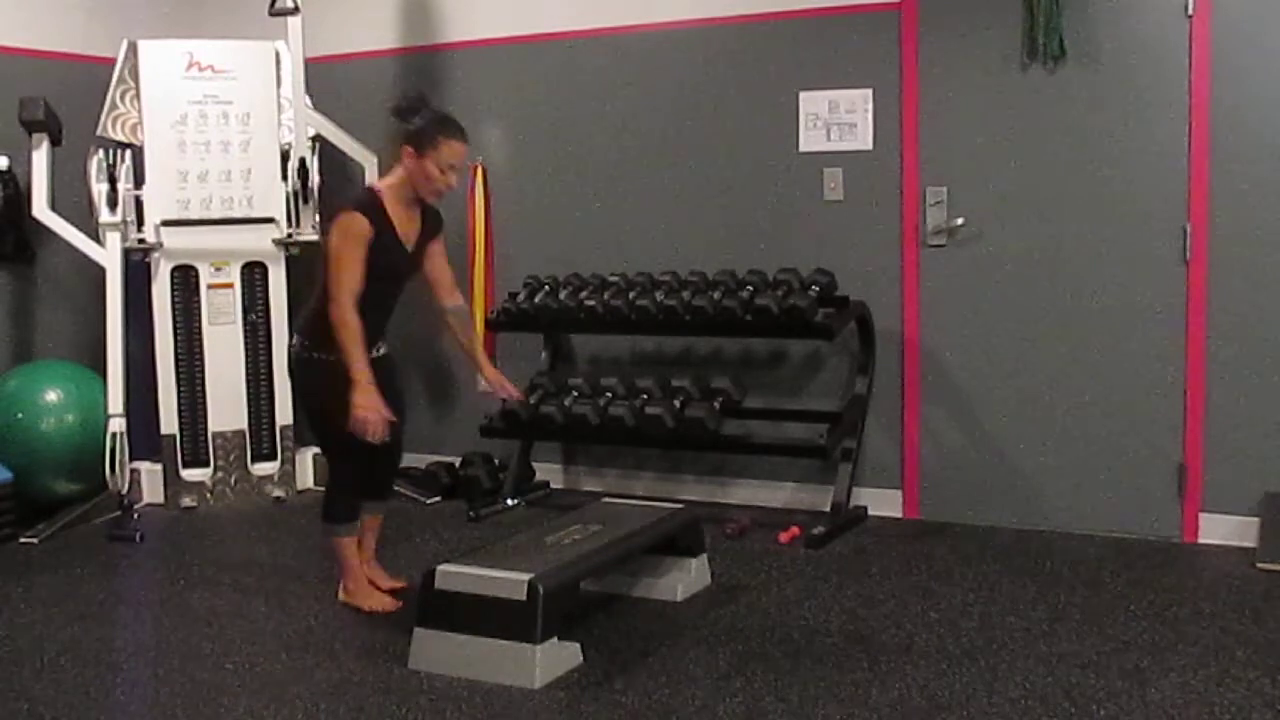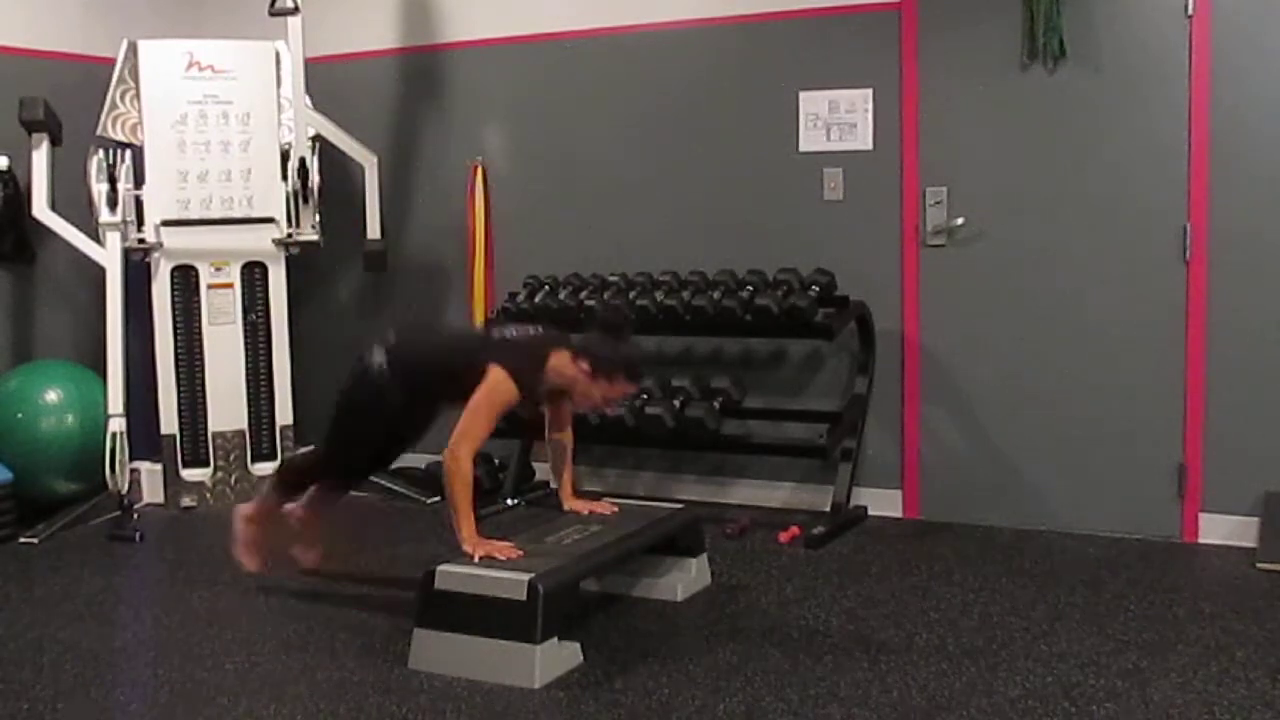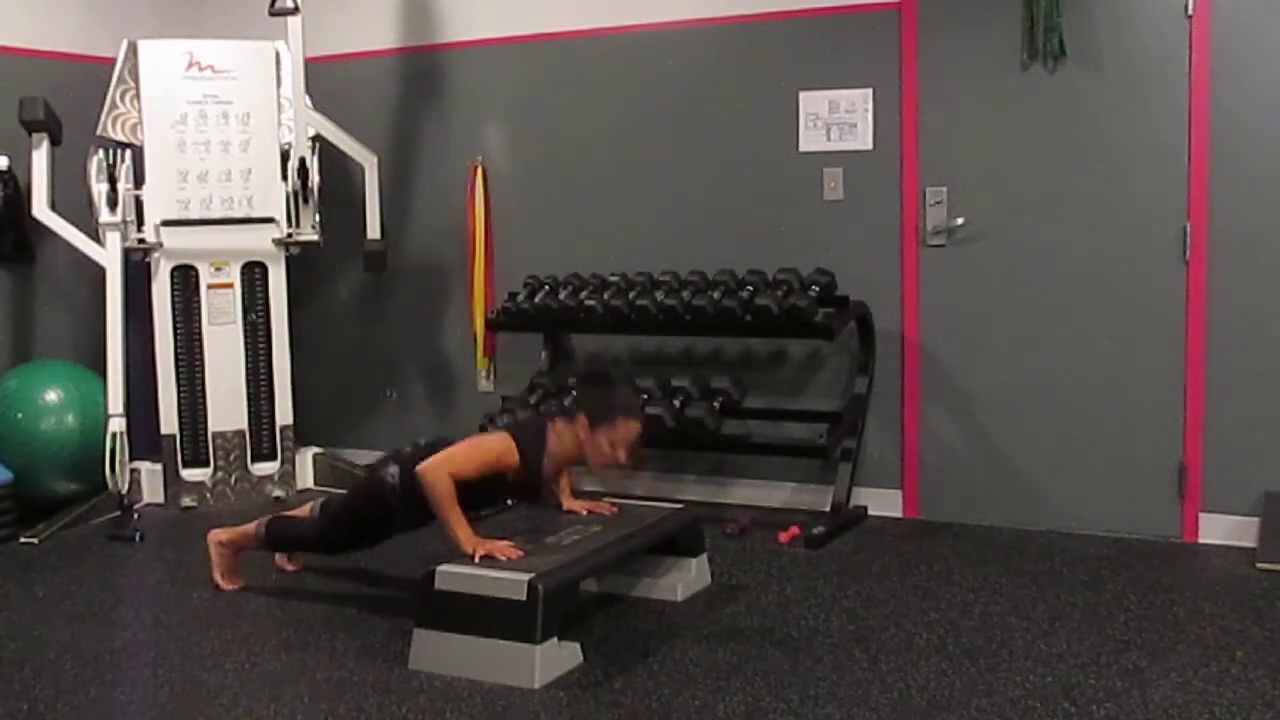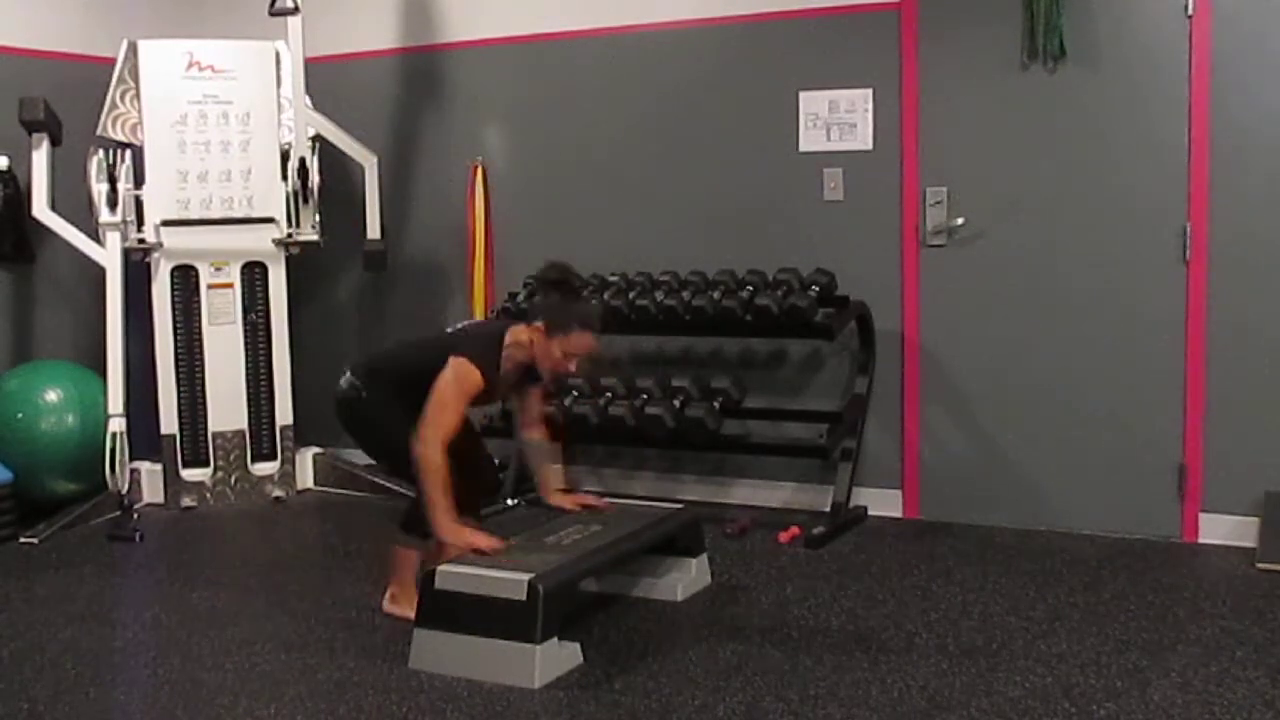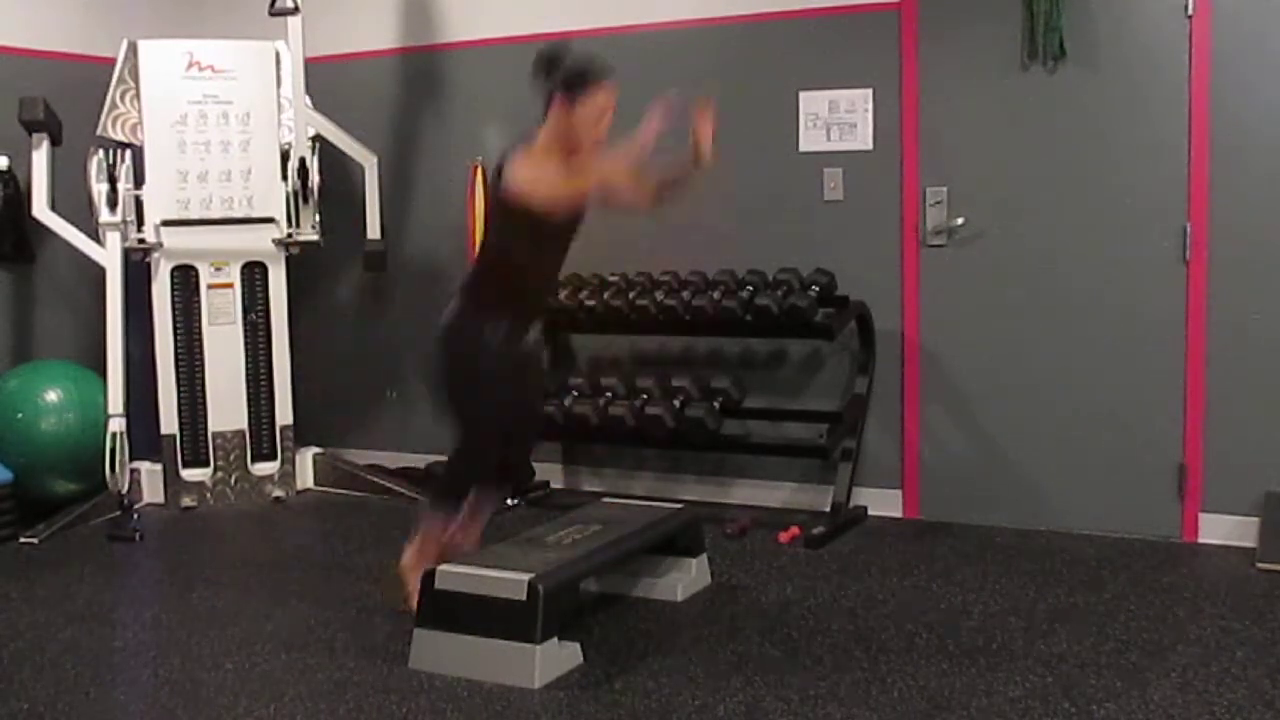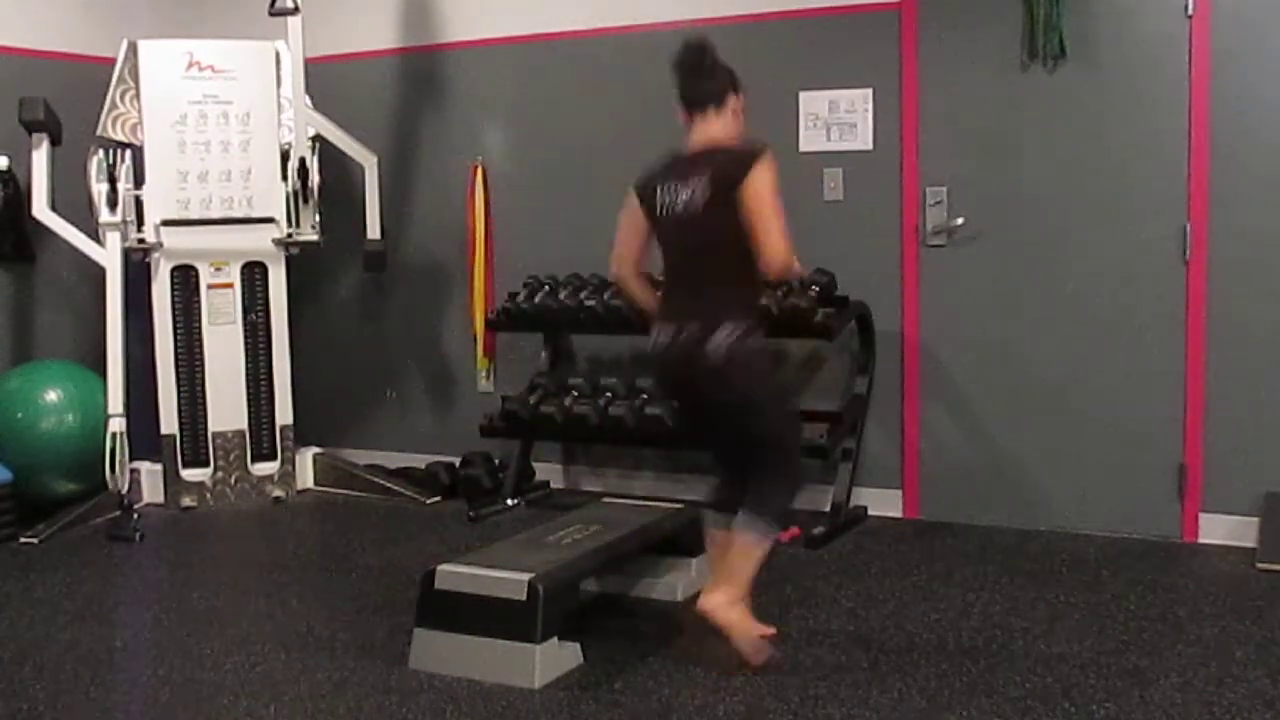
dt=0.7s
person 1, frame 1
left shoulder: (427, 219)
right shoulder: (359, 214)
left elbow: (449, 296)
right elbow: (341, 306)
left wrist: (484, 365)
right wrist: (361, 387)
left hip: (370, 350)
right hip: (321, 357)
left knee: (381, 456)
right knee: (349, 464)
left ankle: (366, 562)
right ankle: (352, 581)
person 1, frame 2
left shoulder: (562, 366)
right shoulder: (514, 371)
left elbow: (559, 431)
right elbow: (458, 455)
left wrist: (567, 496)
right wrist: (469, 538)
left hip: (417, 385)
right hip: (389, 380)
left knee: (365, 463)
right knee: (340, 460)
left ankle: (304, 519)
right ankle: (255, 516)
person 1, frame 3
left shoulder: (570, 434)
right shoulder: (517, 448)
right elbow: (430, 471)
left wrist: (567, 497)
right wrist: (471, 542)
left hip: (428, 488)
right hip: (405, 484)
left knee: (346, 520)
right knee: (334, 537)
left ankle: (293, 529)
right ankle: (227, 539)
person 1, frame 4
left shoulder: (531, 356)
right shoulder: (475, 359)
left elbow: (532, 428)
right elbow: (427, 443)
left wrist: (551, 492)
right wrist: (448, 525)
left hip: (414, 397)
right hip: (366, 395)
left knee: (482, 479)
right knee: (443, 476)
right ankle: (399, 594)
person 1, frame 5
left shoulder: (578, 173)
right shoulder: (523, 168)
left elbow: (642, 199)
right elbow: (561, 200)
left wrist: (690, 163)
right wrist: (638, 148)
left hip: (514, 336)
right hip: (476, 332)
left knee: (510, 455)
right knee: (477, 455)
left ankle: (461, 534)
right ankle: (422, 552)
person 1, frame 6
left shoulder: (655, 179)
right shoulder: (748, 160)
left elbow: (623, 271)
right elbow: (775, 258)
right wrist: (790, 269)
left hip: (676, 347)
right hip: (726, 343)
left knee: (743, 467)
right knee: (779, 469)
left ankle: (717, 589)
right ankle: (726, 597)
